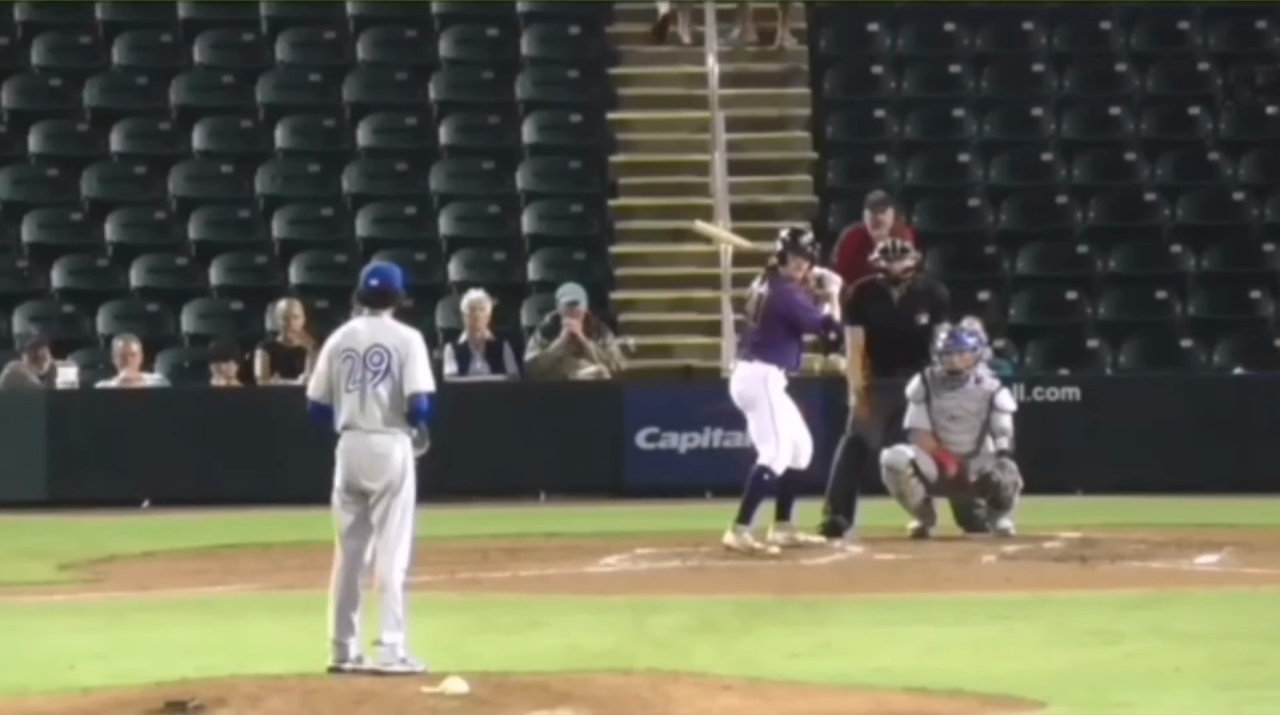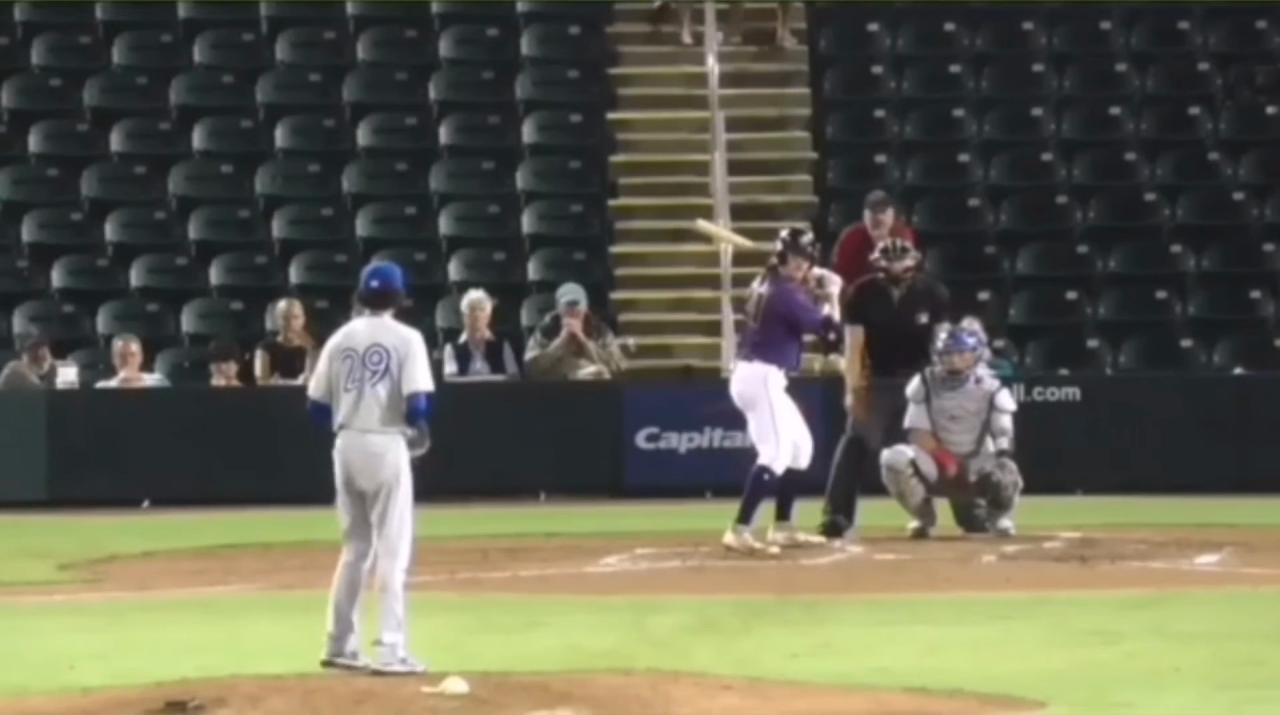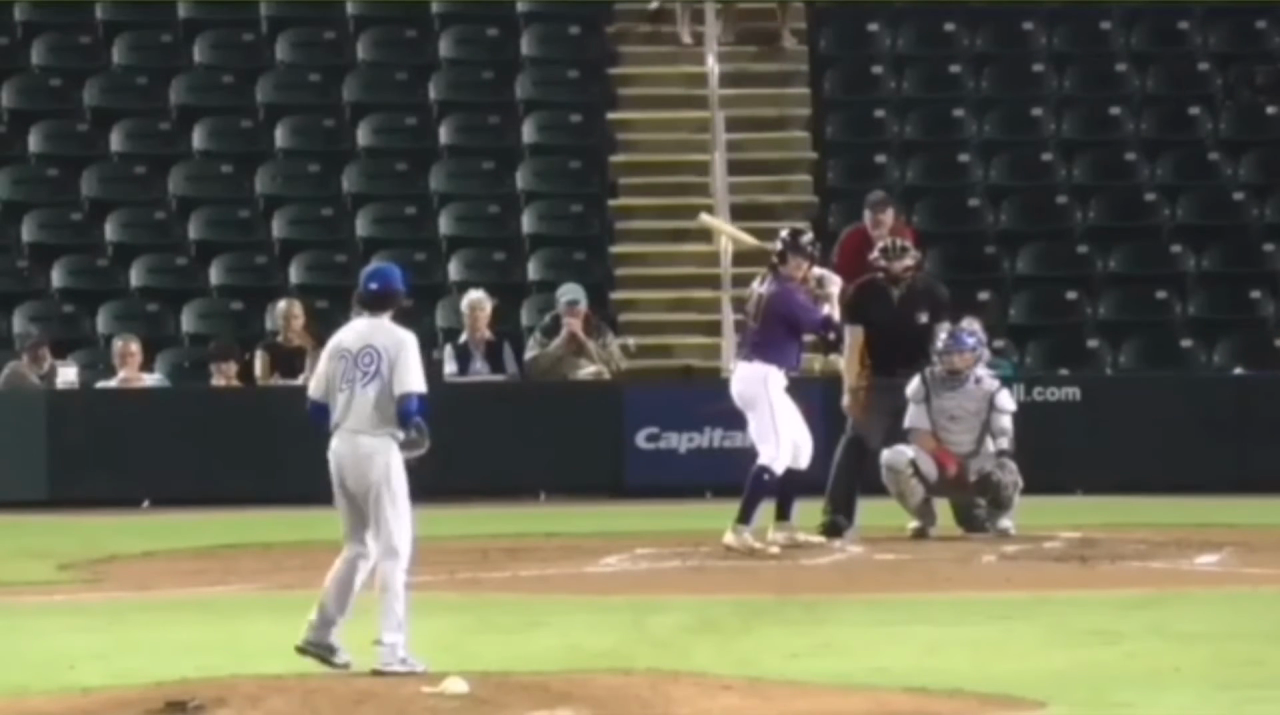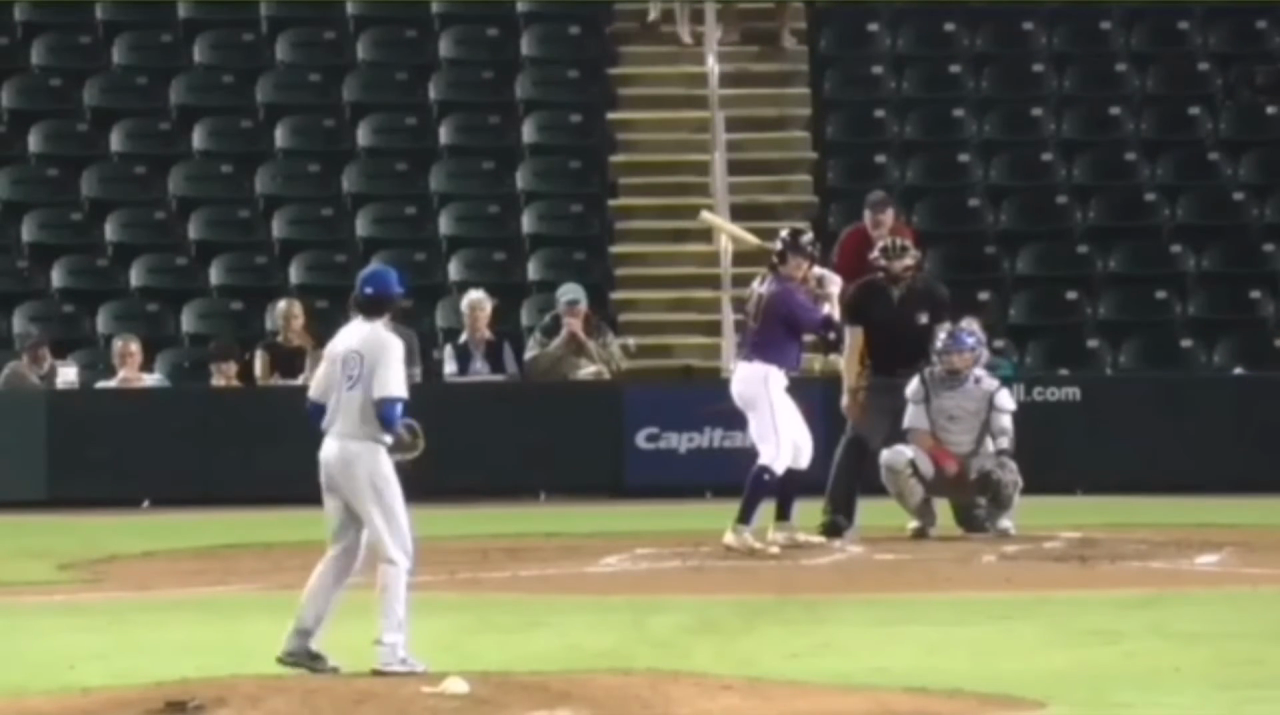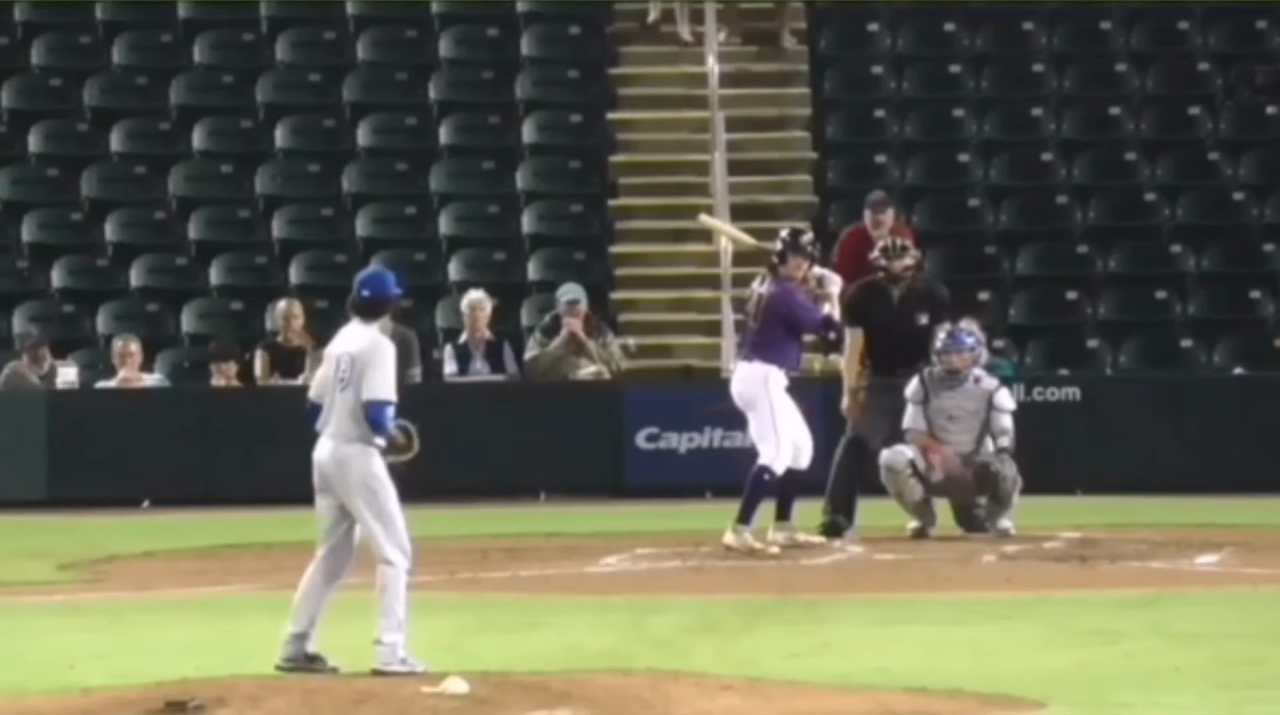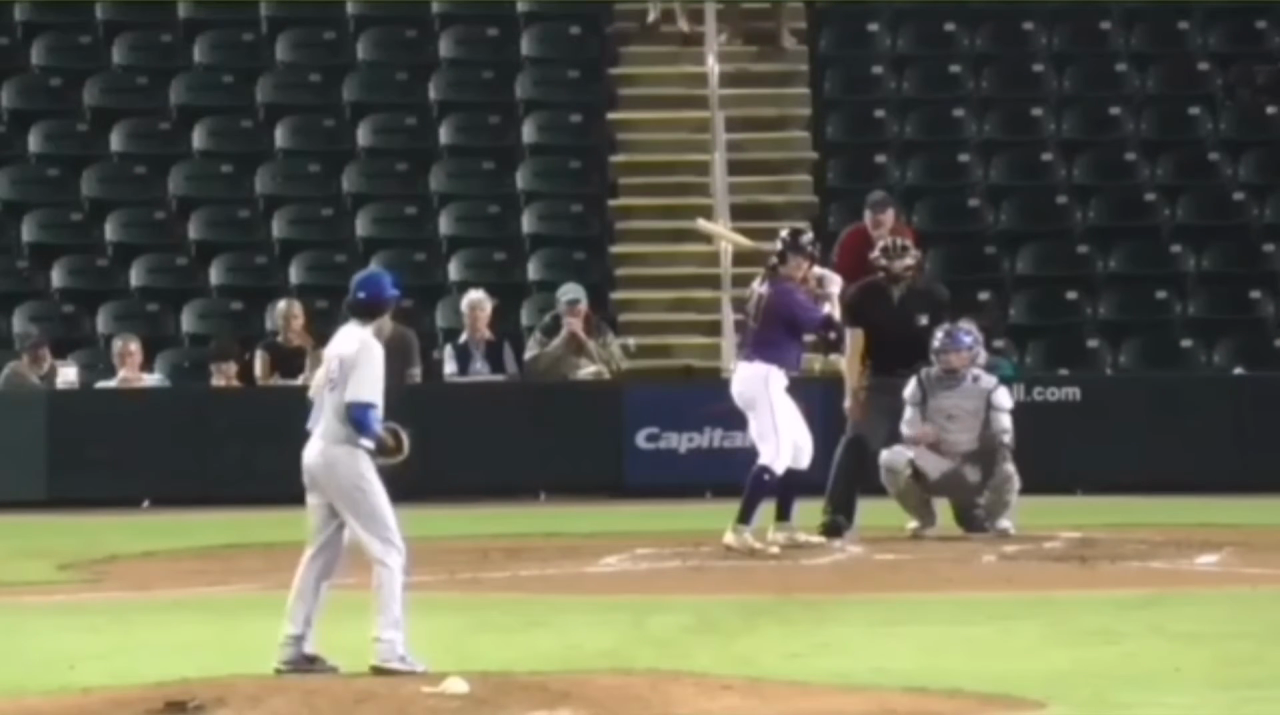
dt=0.1s
person 1, frame 1
left shoulder: (339, 339)
right shoulder: (406, 337)
left elbow: (317, 405)
right elbow: (420, 404)
right wrist: (416, 428)
left hip: (349, 449)
right hip: (390, 448)
left knee: (349, 553)
right knee: (391, 553)
left ankle: (344, 650)
right ankle: (391, 652)
person 1, frame 2
left shoulder: (340, 338)
right shoulder: (406, 337)
left elbow: (317, 404)
right elbow: (417, 404)
right wrist: (416, 430)
left hip: (346, 447)
right hip: (385, 448)
left knee: (357, 546)
right knee: (392, 551)
left ankle: (341, 643)
right ankle: (392, 652)
person 1, frame 3
left shoulder: (340, 338)
right shoulder: (400, 339)
left elbow: (316, 404)
right elbow: (409, 405)
right wrist: (411, 428)
left hip: (341, 447)
right hip: (378, 449)
left knee: (357, 547)
right knee: (392, 551)
left ankle: (320, 633)
right ankle: (391, 652)
person 1, frame 4
left shoulder: (340, 339)
right shoulder: (387, 342)
left elbow: (315, 405)
right elbow: (386, 409)
right wrist: (398, 431)
left hip: (332, 450)
right hip: (364, 453)
left knee: (343, 550)
right knee: (396, 550)
left ankle: (299, 642)
right ankle: (391, 652)
person 1, frame 5
left shoulder: (339, 340)
right shoulder: (378, 345)
left elbow: (315, 404)
right elbow: (376, 411)
right wrist: (391, 433)
left hip: (326, 452)
right hip: (357, 455)
left knee: (332, 552)
right knee: (394, 551)
left ankle: (296, 647)
right ankle: (391, 652)
person 1, frame 6
left shoulder: (340, 339)
right shoulder: (368, 347)
left elbow: (318, 400)
right elbow: (356, 412)
right wrist: (381, 438)
left hip: (317, 452)
right hip: (344, 456)
left knee: (321, 553)
right knee: (388, 550)
left ankle: (294, 649)
right ankle: (390, 649)
person 2, frame 1
left shoulder: (766, 283)
right shoulder: (786, 292)
left elbow: (800, 316)
right elbow: (828, 324)
left hip: (758, 376)
right hip: (760, 377)
left knee: (800, 446)
right knee: (776, 452)
left ankle: (782, 528)
right ankle: (739, 531)
person 2, frame 2
left shoulder: (766, 284)
right shoulder: (785, 292)
left elbow: (800, 317)
right elbow: (828, 325)
left hip: (760, 376)
right hip: (760, 377)
left knee: (800, 446)
right knee: (776, 452)
left ankle: (782, 528)
right ankle: (739, 531)
person 2, frame 3
left shoulder: (766, 283)
right shoulder: (786, 292)
left elbow: (800, 315)
right elbow: (828, 324)
left hip: (759, 376)
right hip: (761, 377)
left knee: (800, 446)
right knee: (776, 452)
left ankle: (782, 528)
right ankle: (739, 531)
person 2, frame 4
left shoulder: (767, 284)
right shoulder: (785, 291)
left elbow: (800, 316)
right elbow: (828, 324)
left hip: (760, 376)
right hip: (761, 377)
left knee: (800, 446)
right knee: (777, 452)
left ankle: (782, 527)
right ankle: (739, 531)
person 2, frame 5
left shoulder: (767, 284)
right shoulder: (785, 292)
left elbow: (800, 314)
right elbow: (828, 324)
left hip: (759, 376)
right hip: (761, 377)
left knee: (800, 446)
right knee: (777, 453)
left ankle: (782, 528)
right ankle: (739, 531)
person 2, frame 6
left shoulder: (767, 284)
right shoulder: (785, 292)
left elbow: (801, 315)
right elbow: (828, 323)
left hip: (761, 376)
right hip: (761, 377)
left knee: (800, 446)
right knee: (777, 452)
left ankle: (782, 528)
right ankle: (739, 531)
person 3, frame 1
left shoulder: (933, 292)
right shoulder: (862, 294)
right elbow: (854, 347)
right wrist: (856, 390)
right hip: (878, 381)
right knee: (856, 444)
right ankle: (836, 518)
person 3, frame 2
left shoulder: (933, 292)
right shoulder: (862, 293)
right elbow: (853, 345)
right wrist: (853, 390)
right hip: (878, 381)
right knee: (856, 444)
right ankle: (836, 518)
person 3, frame 3
left shoulder: (932, 292)
right shoulder: (862, 293)
right elbow: (853, 345)
right wrist: (850, 390)
right hip: (878, 380)
right knee: (856, 444)
right ankle: (836, 518)
person 3, frame 4
left shoulder: (932, 293)
right shoulder: (861, 294)
right elbow: (853, 345)
right wrist: (849, 390)
right hip: (878, 381)
right knee: (856, 444)
right ankle: (836, 518)
person 3, frame 5
left shoulder: (932, 293)
right shoulder: (861, 295)
right elbow: (853, 346)
right wrist: (849, 392)
right hip: (878, 381)
right knee: (856, 445)
right ankle: (836, 518)
person 3, frame 6
left shoulder: (933, 294)
right shoulder: (861, 295)
right elbow: (854, 348)
right wrist: (852, 393)
right hip: (878, 382)
right knee: (856, 445)
right ankle: (836, 518)
person 4, frame 1
left shoulder: (991, 388)
right shoulder: (925, 383)
left elbow: (1004, 435)
right elbow: (918, 434)
left wrist: (1003, 463)
right wrist: (947, 460)
left hip: (978, 464)
right hip: (935, 462)
left knee: (1006, 476)
right knee: (893, 458)
left ankle: (997, 515)
right ankle: (924, 516)
person 4, frame 2
left shoulder: (991, 388)
right shoulder: (925, 383)
left elbow: (1004, 435)
right elbow: (918, 434)
left wrist: (1003, 463)
right wrist: (947, 461)
left hip: (978, 464)
right hip: (935, 462)
left knee: (1006, 476)
right knee: (894, 458)
left ankle: (997, 515)
right ankle: (924, 516)
person 4, frame 3
left shoulder: (990, 388)
right shoulder: (925, 383)
left elbow: (1004, 435)
right elbow: (917, 434)
left wrist: (1003, 463)
right wrist: (947, 460)
left hip: (978, 464)
right hip: (935, 463)
left knee: (1006, 476)
right knee: (894, 458)
left ankle: (997, 516)
right ankle: (924, 517)
person 4, frame 4
left shoulder: (990, 389)
right shoulder: (924, 383)
left elbow: (1004, 435)
right elbow: (916, 434)
left wrist: (1003, 463)
right wrist: (945, 460)
left hip: (977, 465)
right hip: (935, 466)
left knee: (1007, 475)
right knee: (893, 459)
left ankle: (996, 516)
right ankle: (923, 517)
person 4, frame 5
left shoulder: (990, 388)
right shoulder: (924, 383)
left elbow: (1004, 434)
right elbow: (913, 434)
left wrist: (1003, 460)
right wrist: (938, 451)
left hip: (977, 465)
right hip: (934, 464)
left knee: (1006, 475)
right knee: (892, 459)
left ankle: (996, 516)
right ankle: (923, 517)
person 4, frame 6
left shoulder: (989, 387)
right shoulder: (922, 384)
left elbow: (1004, 434)
right elbow: (910, 434)
left wrist: (1002, 449)
right wrist: (919, 435)
left hip: (976, 464)
right hip: (934, 463)
left knee: (1005, 473)
right knee: (893, 459)
left ankle: (996, 516)
right ankle: (924, 517)
